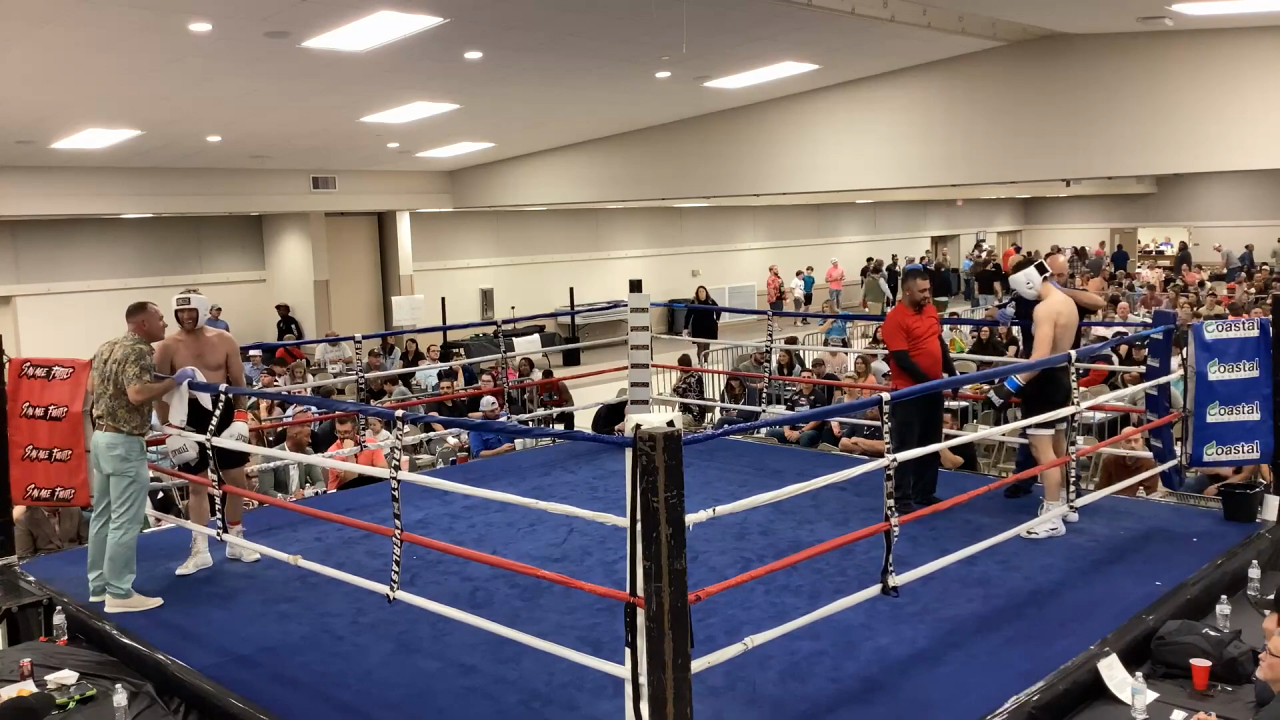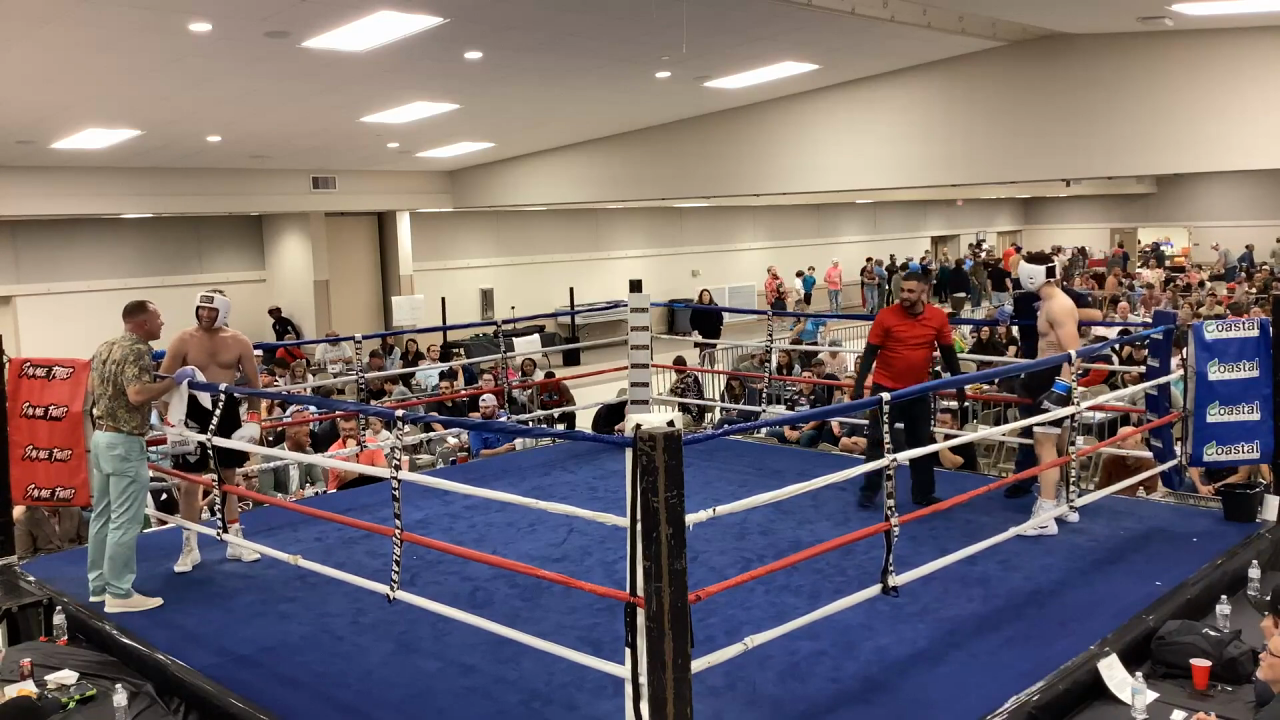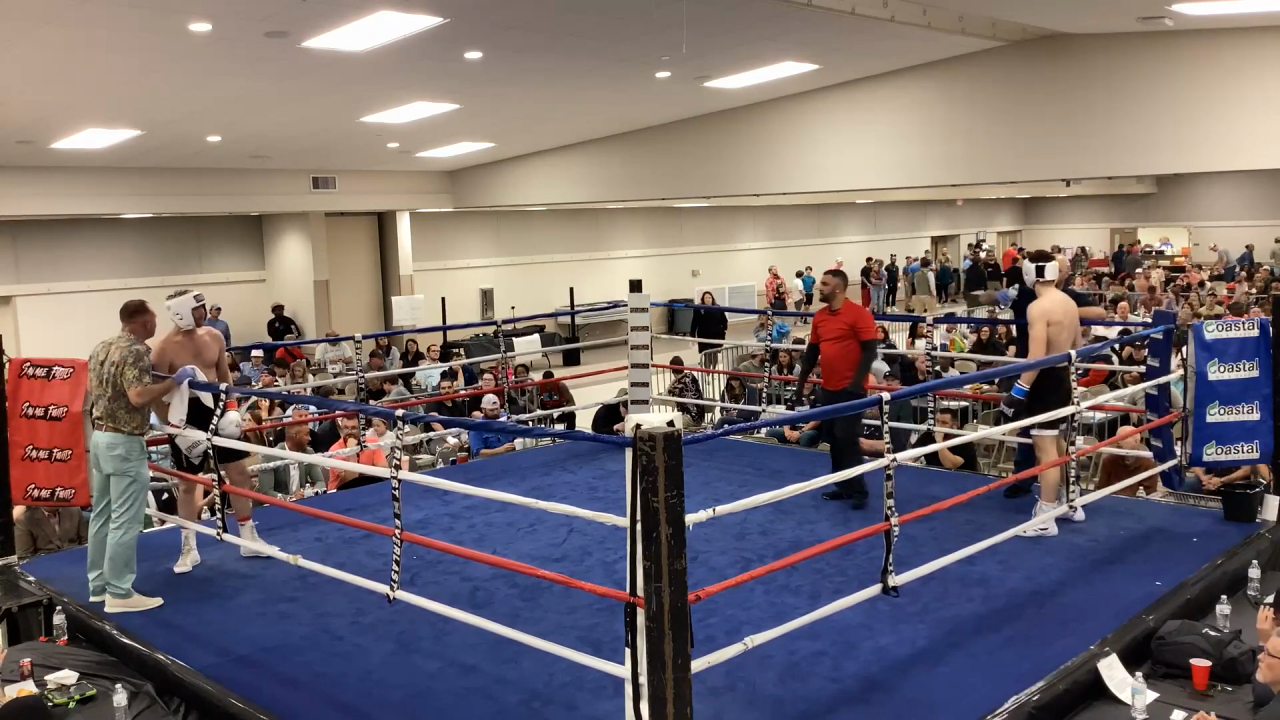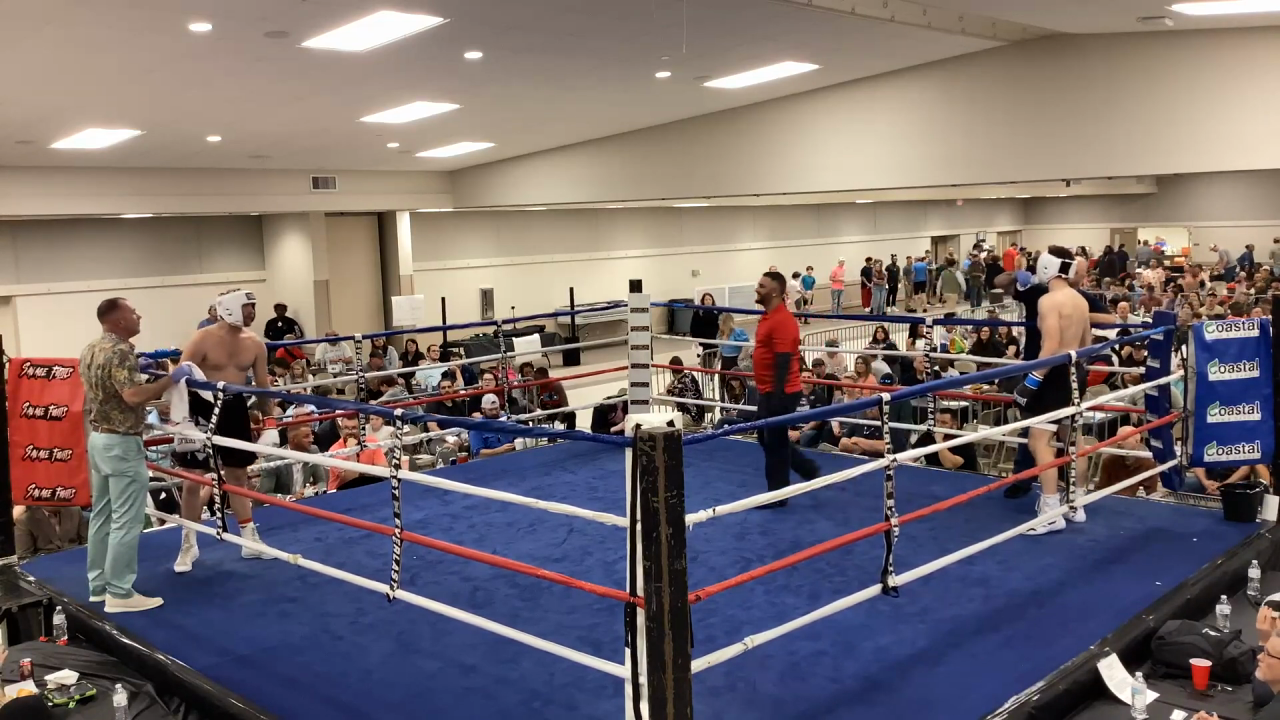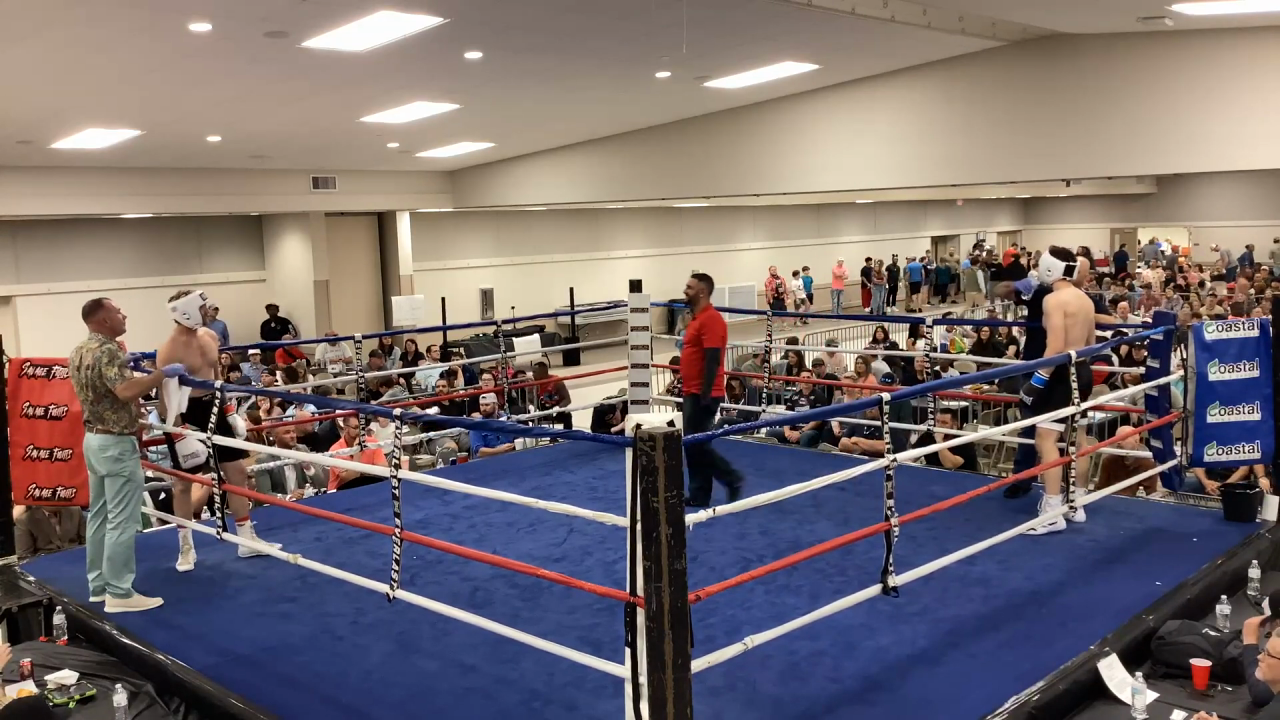
dt=0.7s
person 1, frame 1
left shoulder: (106, 348)
right shoulder: (138, 351)
left elbow: (92, 387)
right elbow: (138, 394)
right wrist: (175, 380)
left hip: (100, 437)
right hip: (125, 443)
left knee: (103, 515)
right knee: (125, 521)
left ankle: (99, 585)
right ankle: (119, 593)
person 1, frame 2
left shoulder: (105, 347)
right shoulder: (137, 351)
left elbow: (93, 387)
right elbow: (138, 394)
right wrist: (175, 379)
left hip: (100, 437)
right hip: (125, 443)
left knee: (103, 515)
right knee: (125, 521)
left ankle: (99, 584)
right ankle: (119, 593)
person 1, frame 3
left shoulder: (101, 348)
right shoulder: (135, 352)
right elbow: (139, 396)
right wrist: (176, 380)
left hip: (99, 437)
right hip: (124, 443)
left knee: (102, 515)
right knee: (125, 520)
left ankle: (99, 585)
right ankle: (119, 593)
person 1, frame 4
left shoulder: (90, 350)
right shoulder: (120, 352)
right elbow: (134, 396)
right wrist: (172, 378)
left hip: (98, 439)
right hip: (121, 444)
left knee: (102, 515)
right knee: (126, 520)
left ankle: (99, 584)
right ankle: (120, 593)
person 1, frame 5
left shoulder: (79, 352)
right shoulder: (108, 351)
right elbow: (127, 391)
left wrist: (124, 365)
right wrist: (163, 372)
left hip: (93, 439)
right hip: (116, 444)
left knee: (100, 516)
right knee: (122, 520)
left ankle: (99, 585)
right ankle: (118, 593)
person 2, frame 1
left shoulder: (1045, 308)
right shoulder: (1067, 301)
left elbow: (1040, 357)
left wrist: (1010, 385)
left hip: (1045, 380)
right hip: (1061, 376)
left knee: (1042, 450)
right knee: (1058, 446)
left ankle: (1052, 520)
right ankle: (1064, 504)
person 2, frame 2
left shoulder: (1057, 306)
right shoulder: (1051, 302)
left elbow: (1074, 353)
left wrist: (1058, 389)
right wrist: (1030, 373)
left hip: (1053, 380)
right hip: (1048, 376)
left knee: (1044, 448)
right knee: (1060, 445)
left ankle: (1044, 519)
right ankle: (1067, 505)
person 2, frame 3
left shoulder: (1038, 307)
right shoulder: (1069, 302)
left elbow: (1036, 357)
right elbow: (1076, 344)
left wrist: (1018, 393)
left hip: (1046, 379)
right hip: (1063, 376)
left knee: (1044, 450)
right knee: (1058, 444)
left ankle: (1045, 520)
right ankle: (1071, 504)
person 2, frame 4
left shoulder: (1049, 300)
right shoulder: (1080, 300)
left elbow: (1050, 347)
left wrist: (1031, 382)
left hip: (1056, 374)
right hip: (1075, 372)
left knee: (1038, 441)
left ankle: (1051, 513)
right ankle: (1075, 506)
person 2, frame 5
left shoulder: (1054, 299)
right shoulder: (1085, 300)
left elbow: (1056, 347)
left wrist: (1037, 381)
left hip: (1063, 373)
right hip: (1082, 371)
left knee: (1045, 440)
left ankle: (1053, 513)
right ankle: (1075, 506)
person 3, frame 1
left shoulder: (225, 340)
right shoulder: (167, 346)
left elbow: (238, 381)
left wrist: (241, 415)
right wrist: (169, 430)
left hip: (223, 411)
right hip: (188, 416)
left knee: (237, 480)
right knee: (197, 485)
left ankle: (236, 542)
right ankle: (200, 551)
person 3, frame 2
left shoulder: (239, 341)
right shoulder: (183, 340)
left elbow: (253, 382)
left wrist: (254, 417)
left hip: (226, 409)
right hip: (192, 412)
left knee: (228, 479)
right knee: (189, 485)
left ankle: (236, 542)
right ankle: (190, 548)
person 3, frame 3
left shoulder: (213, 336)
right shoulder: (164, 348)
right elbow: (157, 395)
left wrist: (231, 406)
right wrist: (176, 428)
left hip: (215, 407)
right hip: (186, 414)
left knee: (240, 474)
right knee: (188, 483)
left ankle: (249, 538)
right ankle: (189, 549)
person 3, frame 4
left shoulder: (255, 344)
right shoulder: (203, 340)
left elbow: (263, 384)
left hip: (235, 407)
right hip: (202, 408)
left knee: (238, 477)
right knee: (193, 481)
left ankle: (250, 541)
right ankle: (188, 544)
person 3, frame 5
left shoulder: (209, 336)
right shoulder: (169, 350)
right elbow: (165, 398)
left wrist: (229, 410)
right wrist: (180, 437)
left hip: (212, 408)
right hip: (186, 416)
left knee: (237, 471)
right knee: (184, 481)
left ankle: (247, 540)
right ankle: (186, 548)
person 4, frame 1
left shoulder: (931, 310)
right shoulder: (895, 319)
right elbow: (902, 359)
left wrist: (951, 374)
right wrist: (929, 381)
left hip: (933, 389)
right hip: (909, 391)
left knee: (930, 443)
right knee: (906, 446)
left ankle: (924, 492)
right ankle: (902, 497)
person 4, frame 2
left shoulder: (937, 317)
right shoulder: (886, 316)
left elbow: (947, 352)
right elbow: (870, 352)
right wrist: (859, 383)
right hip: (885, 387)
left knee: (922, 443)
right knee: (876, 439)
left ankle: (923, 493)
right ankle: (869, 489)
person 4, frame 3
left shoulder: (859, 314)
right shoulder: (820, 316)
left elbow: (870, 350)
right elbow: (812, 351)
left wrist: (858, 381)
right wrist: (802, 380)
left hip: (850, 389)
right hip: (829, 388)
left knee: (847, 439)
right knee: (834, 440)
left ankle: (860, 490)
right ankle: (846, 487)
person 4, frame 4
left shoulder: (782, 320)
right shoulder: (767, 317)
left elbow: (783, 362)
left wrist: (777, 398)
right wrist: (764, 394)
left hip: (781, 393)
right hip: (768, 392)
left knee: (773, 442)
right knee: (768, 440)
right ankle: (808, 469)
person 4, frame 5
left shoulder: (711, 319)
right shoulder: (697, 318)
left elbow: (712, 360)
left wrist: (706, 395)
right wrist: (689, 391)
left hip: (703, 395)
right hip: (694, 392)
left knee: (695, 444)
right knee: (690, 443)
left ankle: (732, 478)
right ankle: (699, 494)
